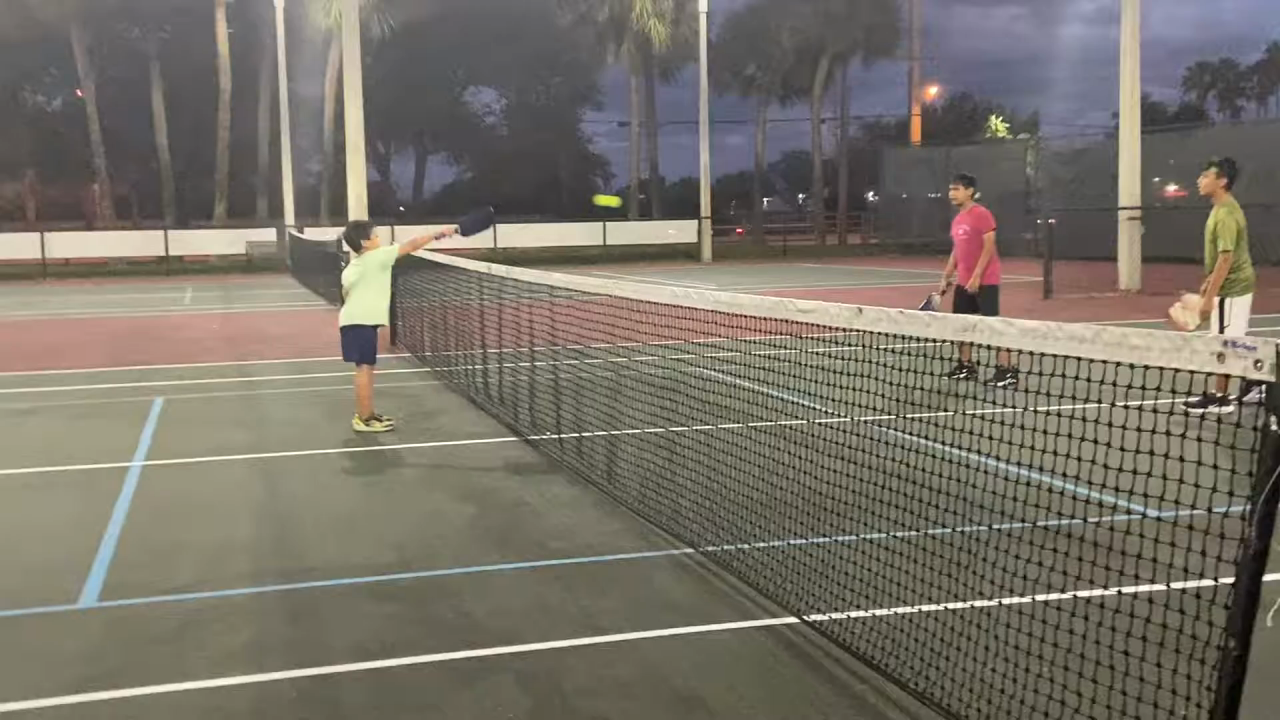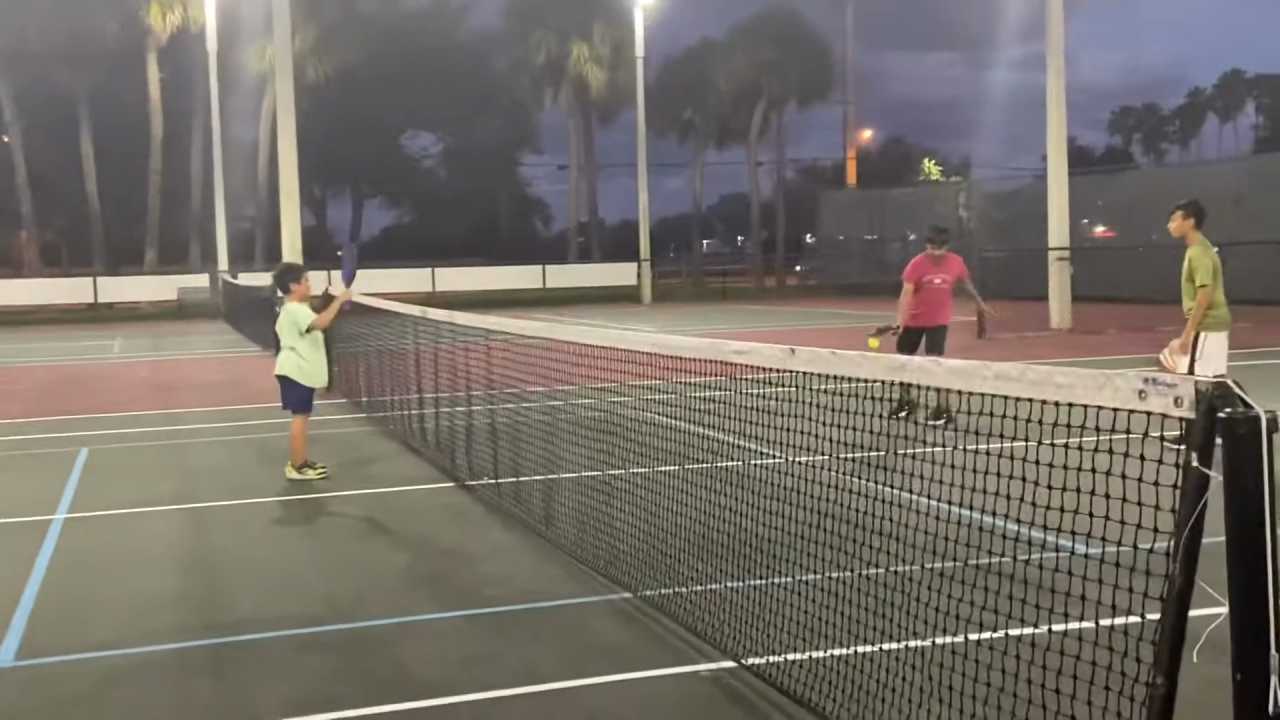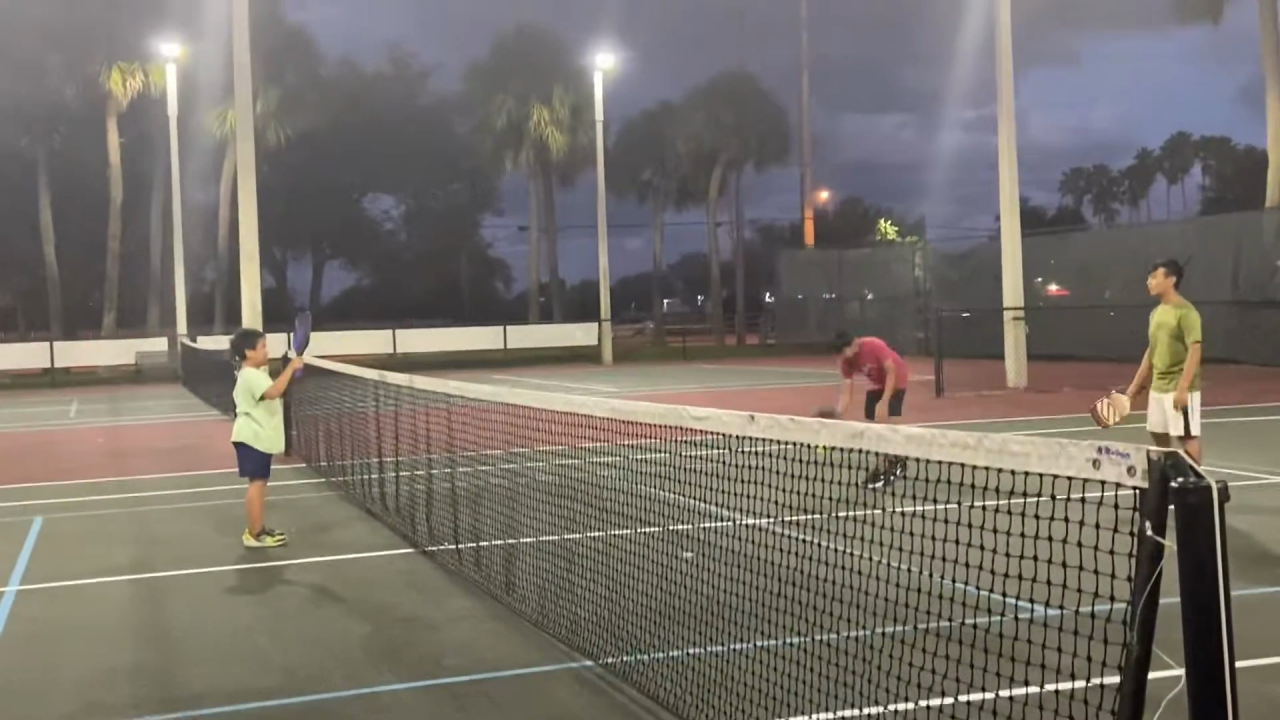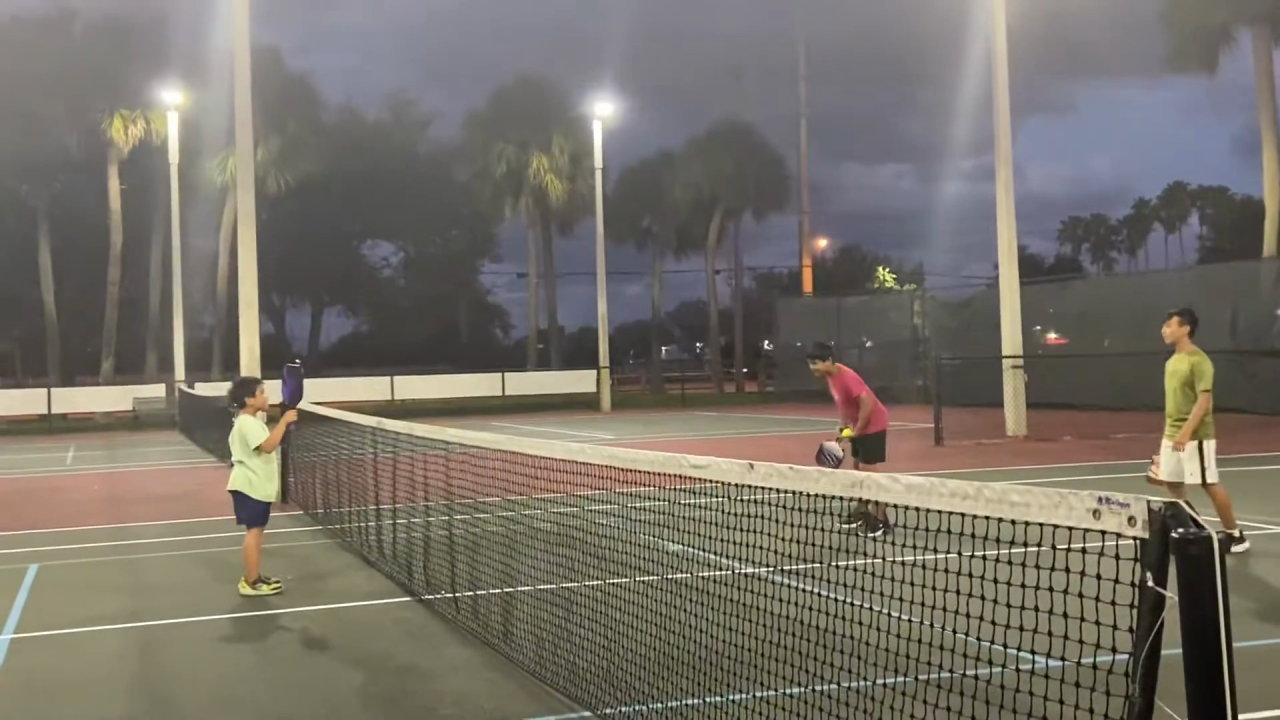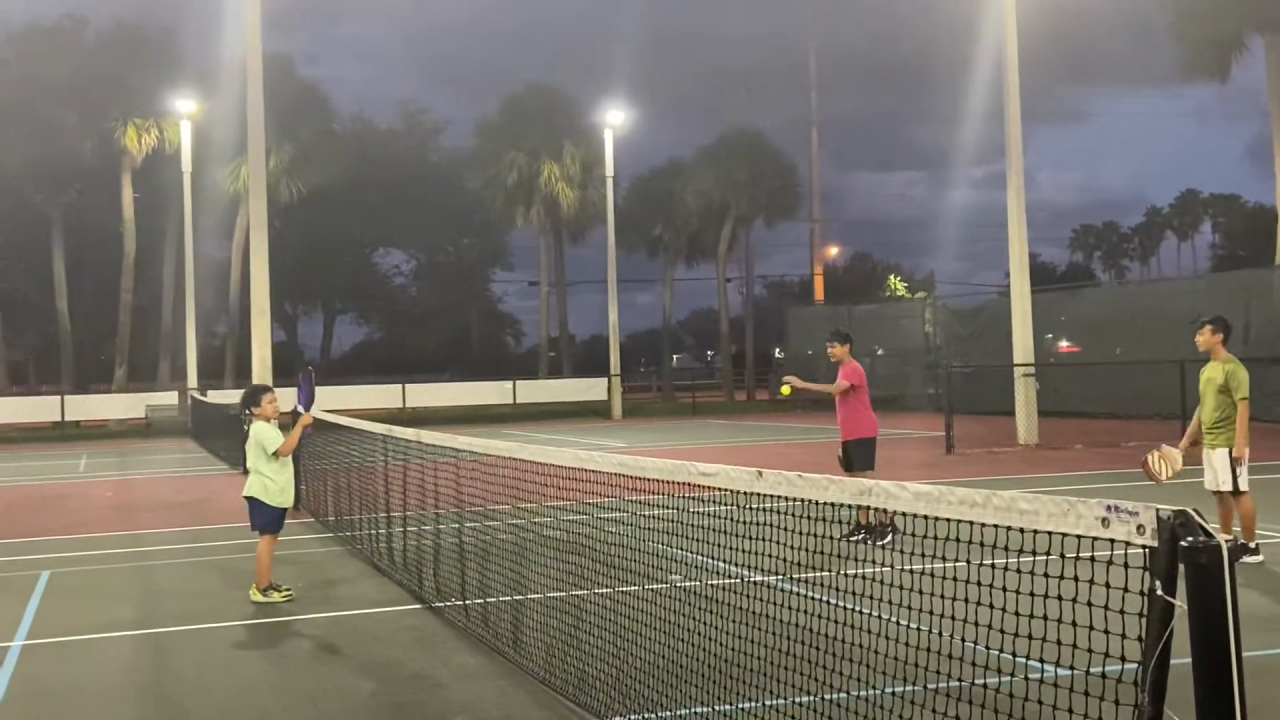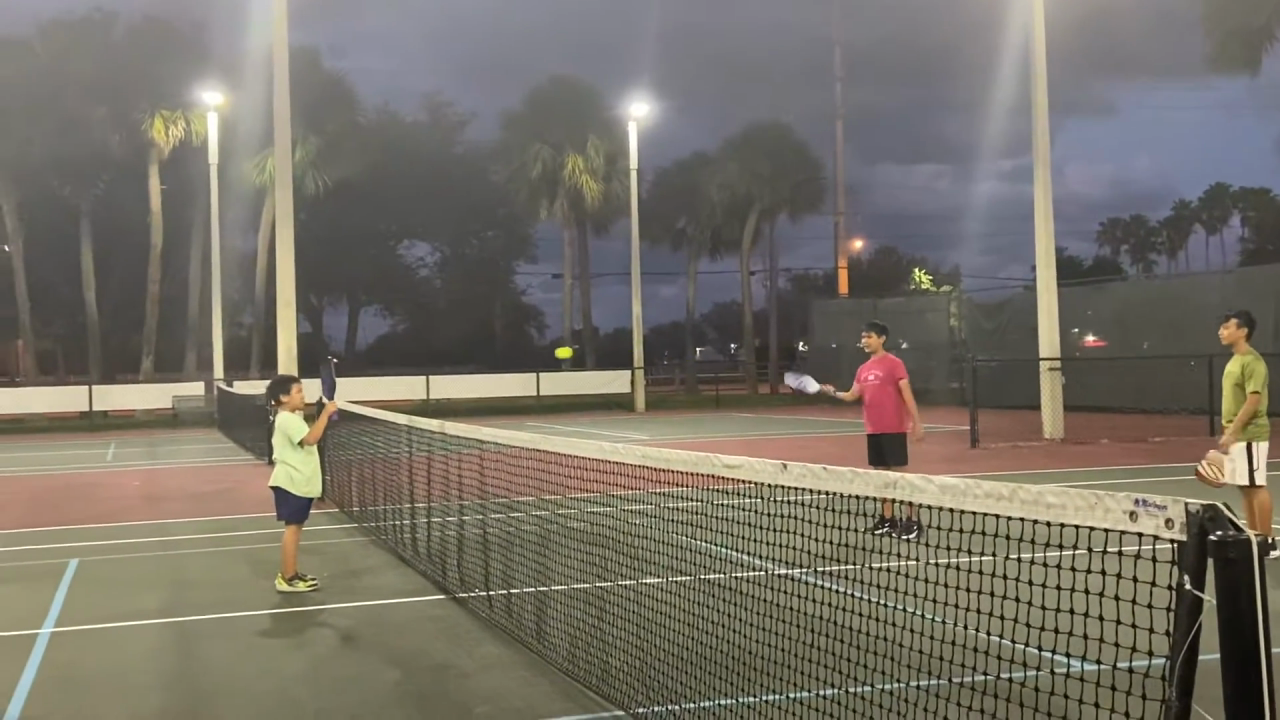
dt=0.7s
person 1, frame 1
left shoulder: (1225, 215)
right shoulder: (1223, 209)
left elbow: (1225, 258)
left wrist: (1209, 298)
right wrist: (1207, 283)
left hip: (1231, 287)
right hip: (1239, 284)
left ankle: (1219, 398)
right ankle: (1252, 382)
person 1, frame 2
left shoulder: (1199, 254)
right shoulder: (1197, 252)
left elbow: (1203, 297)
left wrist: (1187, 334)
right wrist: (1188, 332)
left hip: (1205, 327)
right hip: (1215, 324)
left knee: (1191, 377)
right knee: (1214, 377)
person 1, frame 3
left shoulder: (1186, 312)
right shoulder: (1156, 313)
left elbow: (1194, 351)
left wrist: (1182, 388)
right wrist: (1136, 384)
left hip: (1181, 389)
right hip: (1158, 387)
left knee: (1187, 437)
right knee: (1159, 435)
person 1, frame 4
left shoulder: (1199, 360)
right shoulder: (1172, 361)
left elbow: (1204, 400)
left wrist: (1185, 431)
right wrist: (1169, 432)
left hip: (1196, 436)
right hip: (1172, 435)
left knee: (1210, 485)
right knee: (1172, 485)
left ankle: (1235, 535)
person 1, frame 5
left shoulder: (1233, 368)
right shoulder: (1206, 369)
left elbow: (1243, 407)
left wrist: (1241, 443)
right wrist: (1187, 437)
left hip: (1229, 443)
right hip: (1210, 442)
left knee: (1239, 492)
right knee: (1220, 493)
left ankle: (1251, 547)
person 1, frame 6
left shoulder: (1252, 361)
right shoulder: (1233, 361)
left elbow: (1253, 401)
left wrist: (1230, 432)
right wrist: (1228, 433)
left hip: (1250, 436)
right hip: (1236, 437)
left knee: (1257, 488)
right knee: (1246, 489)
left ankle: (1268, 543)
person 2, frame 1
left shoulder: (351, 267)
right shoulder: (377, 257)
left elbow: (346, 293)
right elbow: (409, 246)
right wrist: (439, 235)
left hip: (354, 321)
right hip: (362, 322)
left knee: (365, 368)
right knee: (365, 368)
left ankle: (365, 413)
right ankle: (364, 418)
person 2, frame 2
left shoulder: (292, 309)
right shoulder: (295, 309)
right elbow: (320, 323)
right wrist: (339, 301)
left hip: (299, 370)
right hip: (297, 371)
left knee: (302, 416)
right knee: (300, 417)
left ankle: (301, 461)
right ankle: (297, 466)
person 2, frame 3
left shoulder: (254, 374)
right shoulder: (251, 375)
left elbow: (271, 394)
right elbow: (274, 392)
right wrist: (290, 368)
left hip: (259, 437)
right hip: (253, 438)
left knee: (260, 482)
right knee: (257, 483)
left ankle: (258, 528)
right ankle: (254, 534)
person 2, frame 4
left shoulder: (251, 421)
right shoulder: (247, 423)
left elbow: (267, 444)
right elbow: (268, 446)
right wrist: (284, 422)
left hip: (257, 485)
right hip: (250, 486)
left knee: (257, 530)
right knee: (254, 530)
left ankle: (253, 576)
right ankle: (250, 582)
person 2, frame 5
left shoulder: (266, 427)
right shoulder: (262, 429)
left elbow: (280, 452)
right elbow: (285, 450)
right wrist: (300, 425)
left hip: (272, 492)
right hip: (265, 493)
left knee: (270, 538)
right knee: (267, 538)
left ankle: (264, 584)
right ankle: (262, 588)
person 2, frame 6
left shoulder: (291, 418)
right shoulder: (288, 419)
left elbow: (307, 441)
right elbow: (311, 439)
right wrist: (325, 414)
left hip: (298, 483)
right hip: (291, 483)
left knee: (295, 527)
right knee: (293, 527)
left ankle: (290, 573)
right ankle: (287, 578)
person 3, frame 1
left shoulder: (982, 214)
right shoulder: (957, 219)
left elbow: (989, 246)
left wrist: (976, 276)
right wrist: (946, 277)
left hip: (985, 280)
right hip: (964, 281)
left ankle: (1007, 371)
right ankle: (966, 365)
person 3, frame 2
left shoulder: (957, 263)
right shoulder: (917, 264)
left elbow: (967, 285)
right elbow: (906, 293)
left wrist: (980, 304)
right wrist: (900, 320)
left hip: (938, 321)
right hip: (913, 320)
left ankle: (943, 409)
right ankle: (906, 401)
person 3, frame 3
left shoulder: (874, 346)
right shoulder: (846, 359)
left elbow: (892, 372)
right elbow: (847, 388)
left wrist: (884, 402)
right wrist: (840, 412)
left hip: (895, 381)
right hip: (876, 386)
left knee: (882, 423)
left ankle: (882, 470)
right ankle: (896, 461)
person 3, frame 4
left shoulder: (847, 378)
right shoulder: (829, 375)
left elbow: (867, 404)
left wrist: (856, 431)
right wrist: (844, 425)
left hip: (873, 424)
right hip: (858, 426)
left knee: (868, 471)
right knee: (857, 469)
left ankle: (881, 520)
right ankle: (861, 512)
person 3, frame 5
left shoulder: (853, 369)
right shoulder: (843, 370)
left elbow: (834, 389)
left wrist: (802, 384)
right wrist: (843, 436)
left hip: (862, 434)
right hip: (849, 435)
left knee: (866, 479)
right knee: (854, 480)
left ankle: (887, 524)
right ankle: (863, 526)
person 3, frame 6
left shoulder: (894, 364)
right shoulder: (863, 369)
left elbow: (907, 394)
right elbow: (853, 395)
left wrist: (917, 422)
right wrist: (834, 393)
left hip: (894, 429)
right hip: (873, 430)
left knee: (900, 474)
left ankle: (913, 520)
right ankle: (888, 519)
